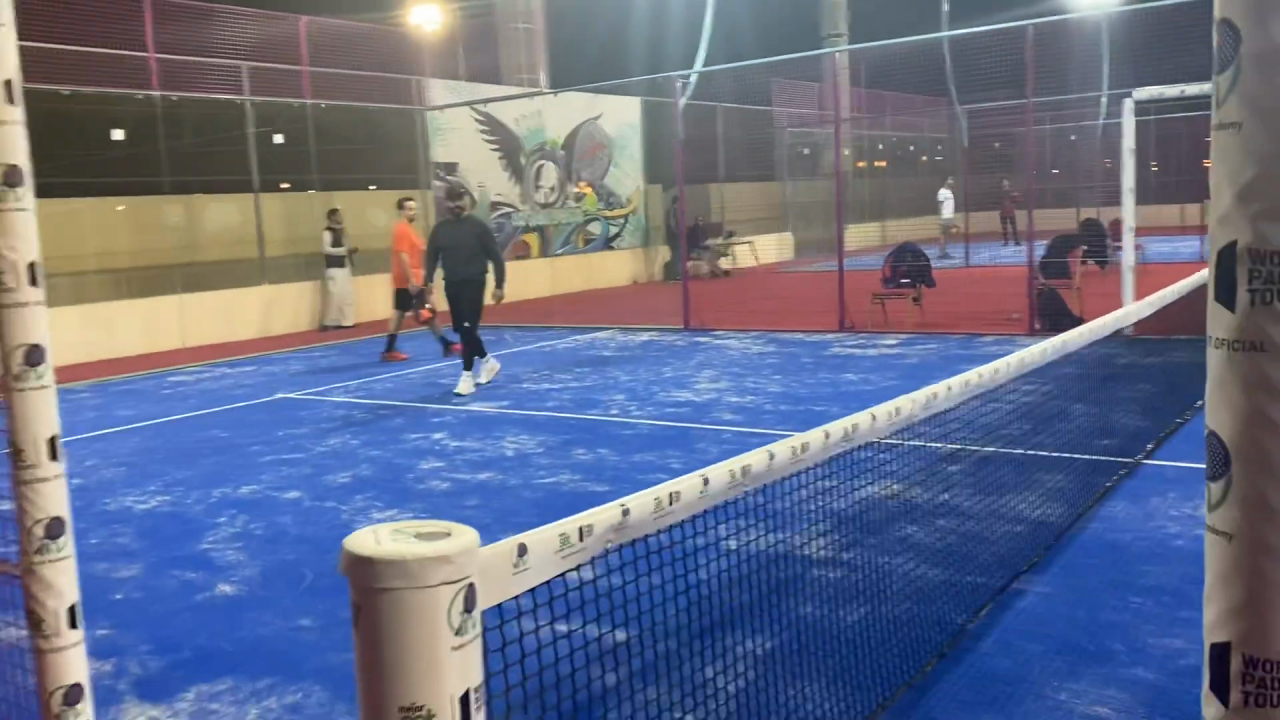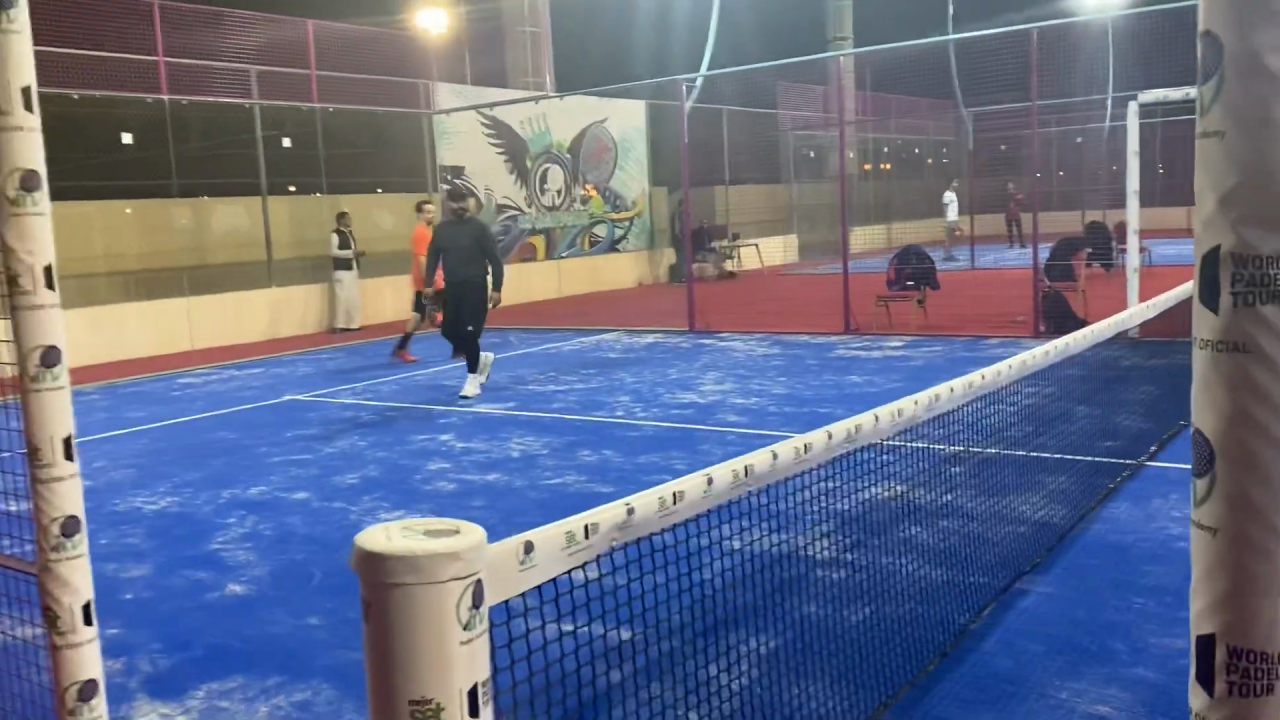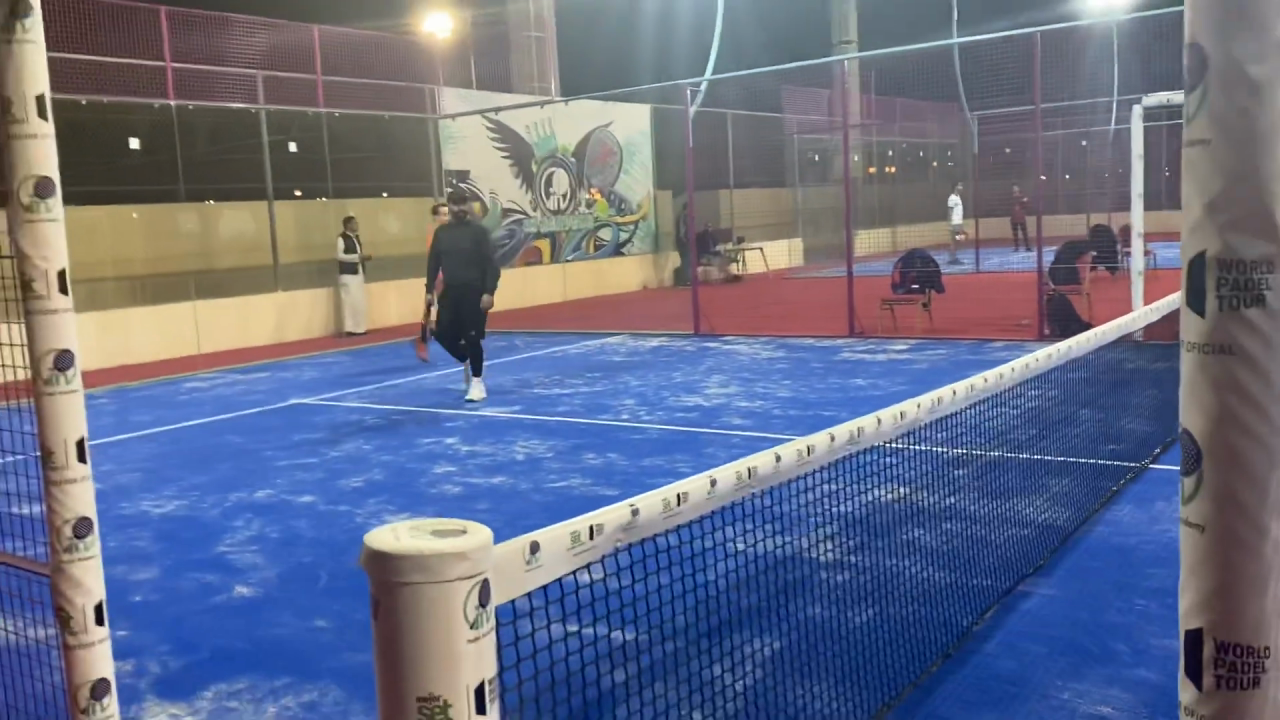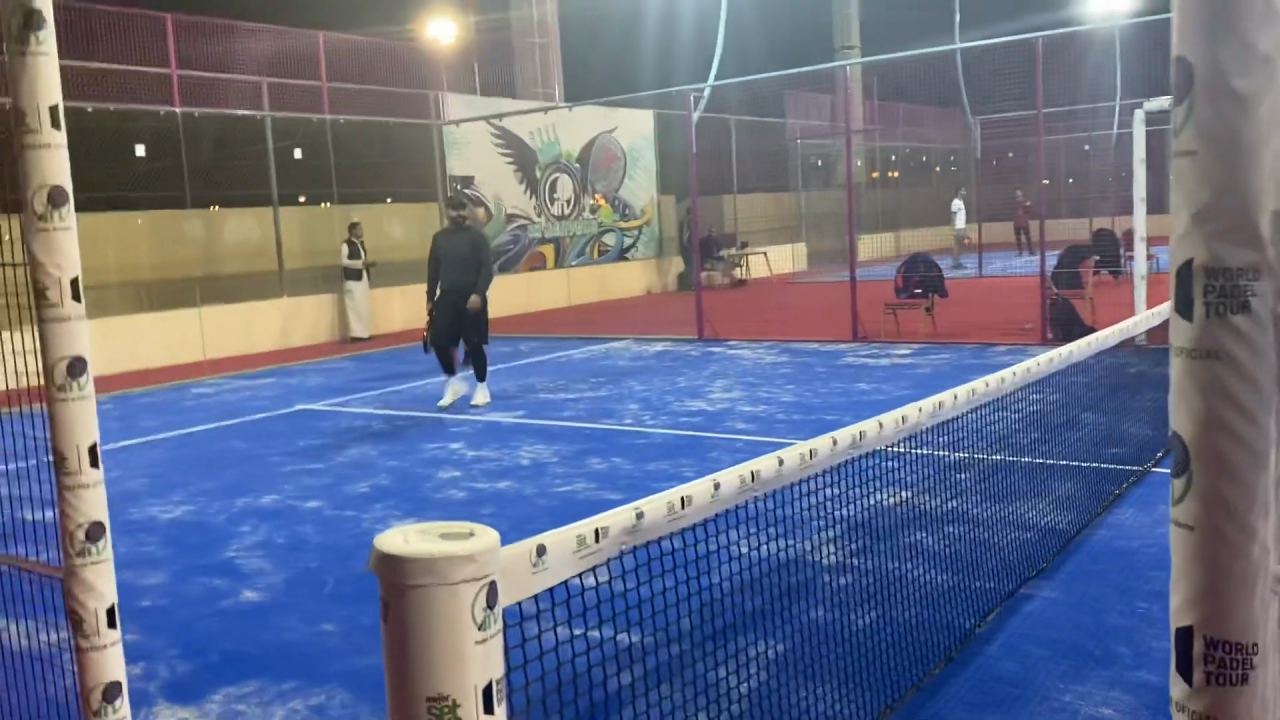
dt=0.1s
person 1, frame 1
left shoulder: (478, 226)
right shoulder: (439, 228)
left elbow: (495, 257)
right elbow: (432, 256)
left wrist: (499, 285)
right wrist: (428, 280)
left hip: (473, 284)
right hip: (451, 285)
left knee: (467, 329)
right knee: (464, 331)
left ankle: (468, 376)
right ankle: (488, 362)
person 1, frame 2
left shoulder: (478, 228)
right shoulder: (441, 229)
left elbow: (494, 259)
right elbow: (433, 257)
left wrist: (496, 288)
right wrist: (429, 283)
left hip: (474, 286)
right hip: (452, 287)
left knee: (469, 333)
right knee: (449, 332)
left ankle: (473, 379)
right ankle: (483, 358)
person 1, frame 3
left shoulder: (478, 231)
right shoulder: (441, 232)
left elbow: (491, 264)
right elbow: (433, 262)
left wrist: (489, 292)
right wrist: (430, 290)
left hip: (473, 292)
right hip: (449, 291)
left knee: (472, 338)
right knee: (442, 334)
left ankle: (477, 382)
right ankle: (467, 363)
person 1, frame 4
left shoulder: (476, 236)
right shoulder: (439, 238)
left elbow: (487, 268)
right elbow: (433, 269)
left wrist: (478, 294)
right wrist: (430, 298)
left hip: (471, 298)
right hip: (447, 297)
left knee: (474, 344)
right knee: (438, 341)
left ankle: (482, 388)
right ankle: (453, 383)
